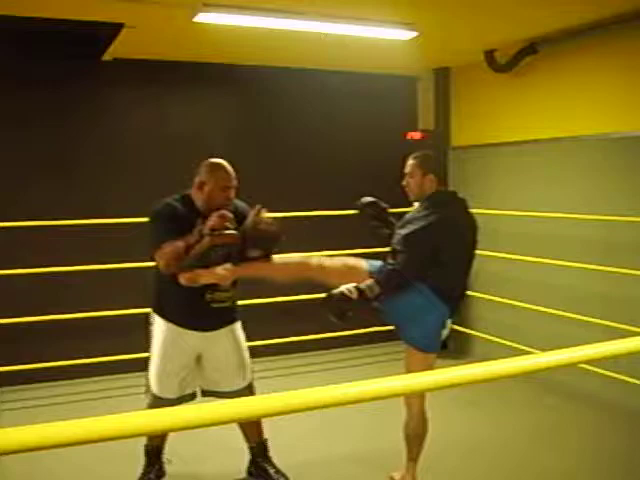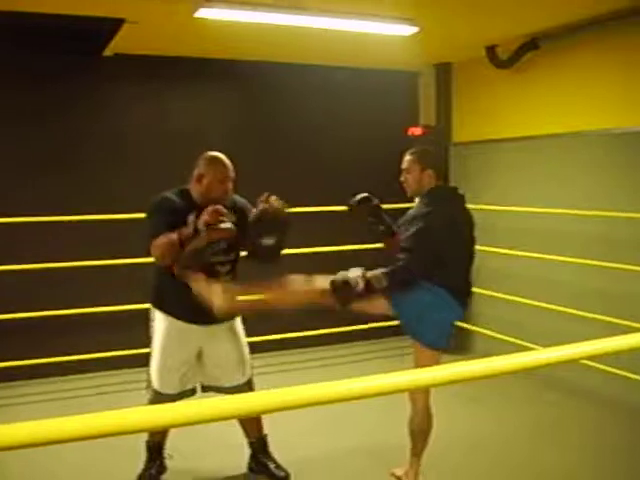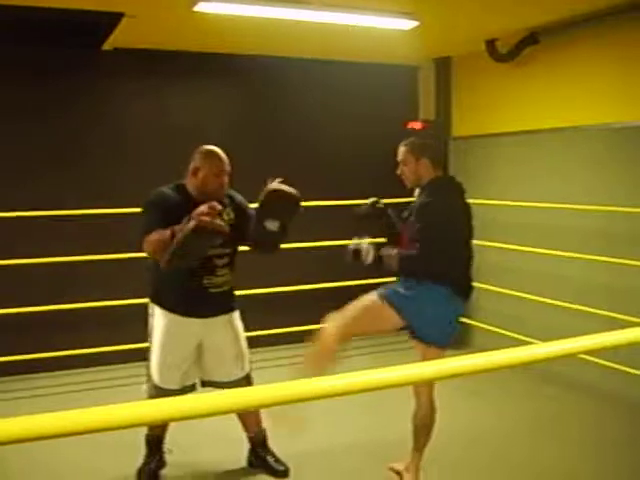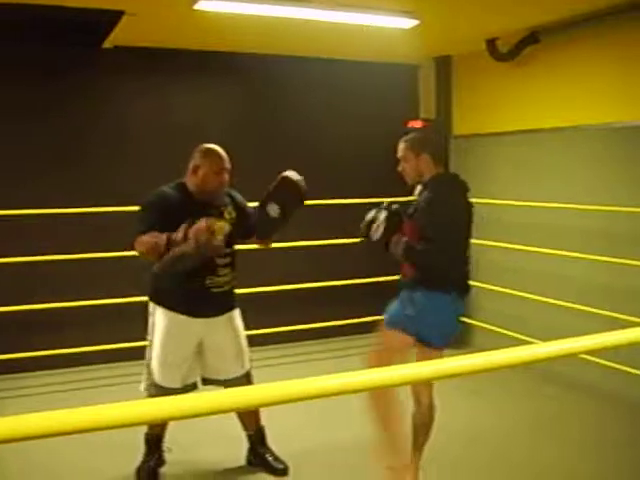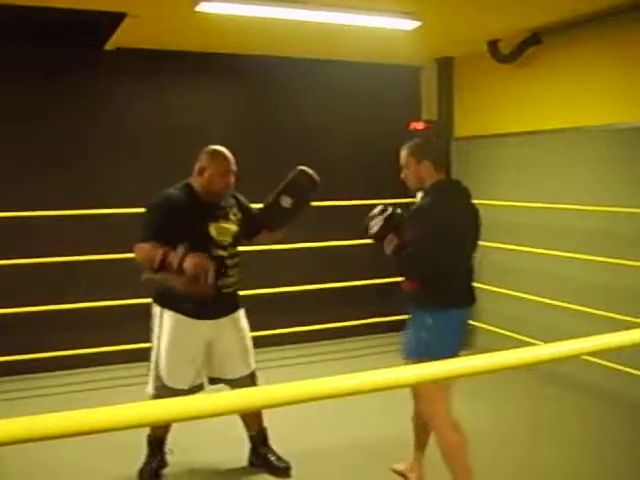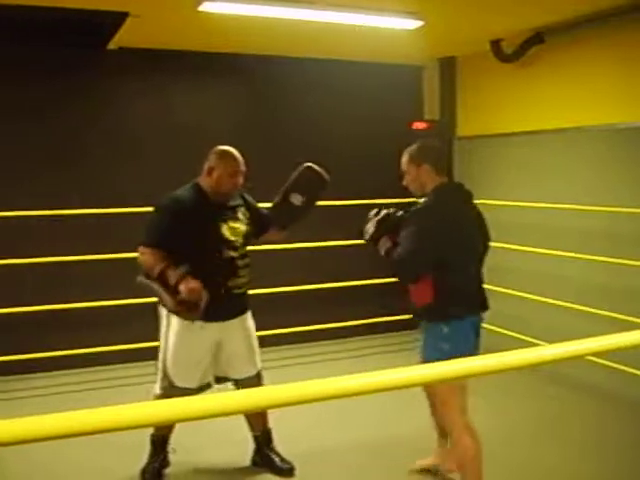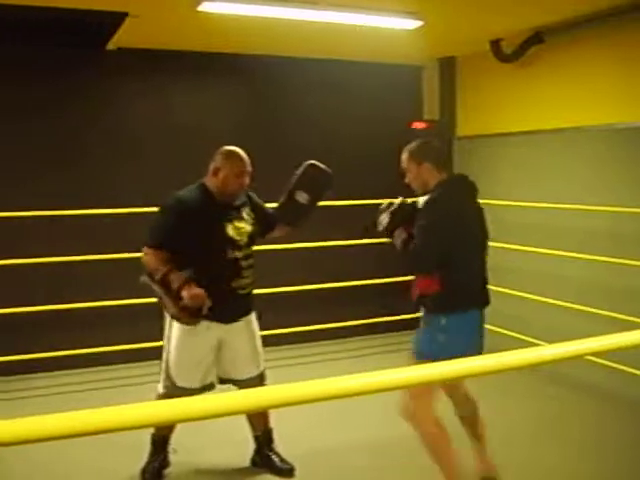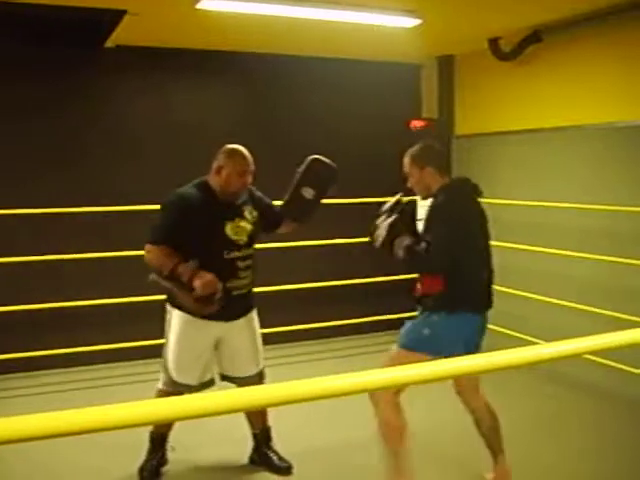
dt=0.1s
person 1, frame 1
left shoulder: (433, 213)
right shoulder: (461, 216)
left elbow: (409, 263)
left wrist: (365, 291)
right wrist: (387, 222)
left hip: (415, 295)
right hip: (437, 310)
left knee: (312, 265)
right knee: (415, 399)
left ankle: (230, 271)
person 1, frame 2
left shoulder: (431, 208)
right shoulder: (453, 209)
left elbow: (413, 262)
left wrist: (367, 282)
right wrist: (378, 218)
left hip: (417, 296)
right hip: (446, 306)
left knee: (333, 288)
right knee: (419, 394)
person 1, frame 3
left shoulder: (432, 201)
right shoulder: (450, 198)
left elbow: (427, 258)
left wrist: (382, 256)
right wrist: (395, 230)
left hip: (425, 292)
right hip: (449, 301)
left knee: (336, 325)
right knee: (423, 390)
person 1, frame 4
left shoulder: (435, 198)
right shoulder: (449, 195)
left elbow: (435, 260)
left wrist: (394, 239)
right wrist: (402, 226)
left hip: (424, 297)
right hip: (448, 299)
right knee: (422, 389)
person 1, frame 5
left shoulder: (431, 209)
right shoulder: (459, 203)
left elbow: (416, 267)
left wrist: (390, 237)
right wrist: (404, 231)
left hip: (434, 313)
right hip: (452, 308)
left knee: (437, 411)
right knee: (421, 391)
person 1, frame 6
left shoulder: (431, 212)
right shoulder: (462, 207)
left elbow: (407, 268)
left wrist: (383, 238)
right wrist: (402, 232)
left hip: (448, 322)
right hip: (462, 314)
left knee: (454, 418)
right knee: (435, 388)
person 1, frame 7
left shoulder: (439, 203)
right shoulder: (461, 199)
left elbow: (420, 258)
left wrist: (397, 228)
right wrist: (408, 224)
left hip: (448, 315)
right hip: (465, 309)
left knee: (418, 409)
right knee: (454, 386)
person 1, frame 8
left shoulder: (446, 207)
right shoulder: (464, 204)
left elbow: (430, 262)
left wrist: (397, 238)
right wrist: (408, 234)
left hip: (447, 315)
right hip: (469, 313)
left knee: (383, 392)
right knee: (471, 396)
person 2, frame 1
left shoulder: (239, 212)
right shoulder: (169, 211)
left elbow: (259, 262)
right elbow: (166, 261)
left wrist: (260, 236)
right wrist: (202, 233)
left hip: (223, 322)
right hip: (175, 323)
left knee: (242, 390)
right knee: (163, 396)
person 2, frame 2
left shoulder: (238, 208)
right shoulder: (167, 205)
left elbow: (264, 254)
right elbow: (161, 253)
left wrist: (269, 222)
right wrist: (197, 227)
left hip: (222, 317)
right hip: (175, 317)
left knee: (242, 386)
right knee: (164, 391)
person 2, frame 3
left shoulder: (233, 202)
right shoulder: (164, 200)
right elbow: (152, 245)
right wrist: (191, 223)
left hip: (222, 311)
right hip: (175, 311)
left knee: (240, 380)
right knee: (163, 387)
left ankle: (259, 449)
right ankle: (153, 452)
person 2, frame 4
left shoulder: (232, 201)
right shoulder: (164, 200)
right elbow: (144, 246)
right wrist: (185, 235)
left hip: (222, 309)
right hip: (175, 310)
left knee: (240, 379)
right knee: (163, 386)
left ankle: (258, 447)
right ankle: (152, 451)
person 2, frame 5
left shoulder: (233, 202)
right shoulder: (169, 204)
left elbow: (263, 234)
right elbow: (142, 250)
right wrist: (179, 260)
left hip: (228, 310)
right hip: (182, 313)
left knee: (244, 379)
right knee: (168, 388)
left ankle: (261, 448)
right ankle: (155, 453)
person 2, frame 6
left shoulder: (241, 202)
right shoulder: (179, 205)
left elbow: (270, 232)
right elbow: (147, 254)
right wrist: (179, 280)
left hip: (235, 312)
right hip: (192, 314)
left knee: (251, 379)
right knee: (174, 387)
left ankle: (264, 449)
right ankle: (157, 453)
person 2, frame 7
left shoulder: (246, 201)
right shoulder: (184, 205)
left elbow: (276, 228)
right elbow: (151, 255)
right wrist: (181, 286)
left hip: (239, 312)
right hip: (194, 316)
left knee: (253, 380)
right knee: (177, 387)
left ankle: (264, 449)
right ankle: (158, 453)
person 2, frame 8
left shoulder: (250, 199)
right shoulder: (185, 202)
left elbow: (284, 223)
right elbow: (153, 252)
left wrist: (306, 192)
right wrist: (191, 275)
left hip: (240, 310)
right hip: (196, 311)
left knee: (252, 378)
right knee: (176, 383)
left ankle: (262, 447)
right ankle: (156, 451)
